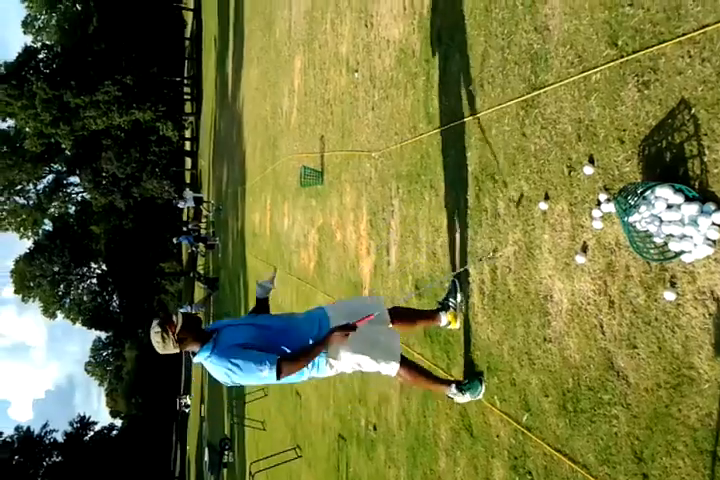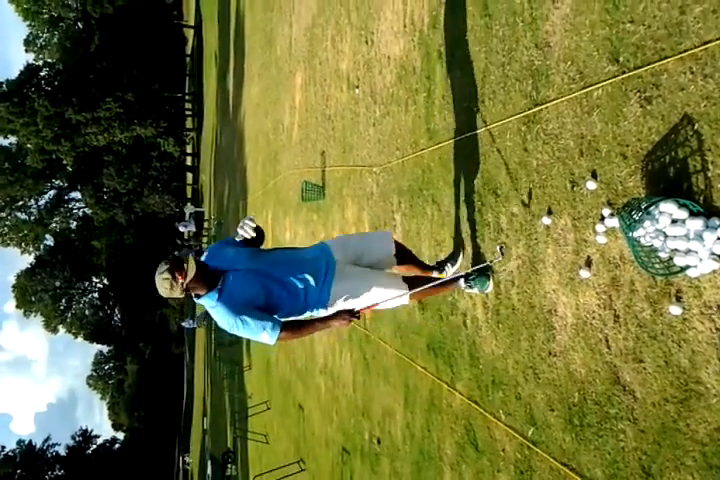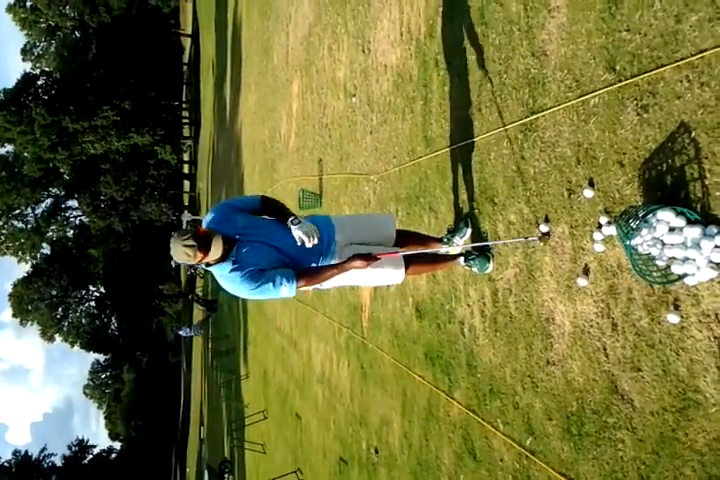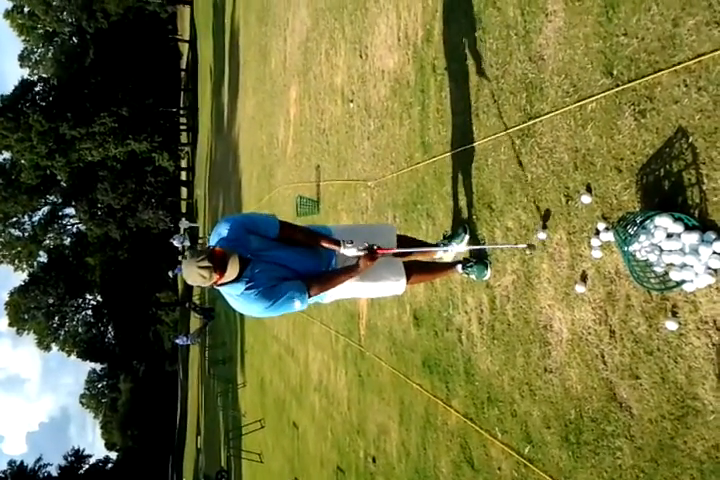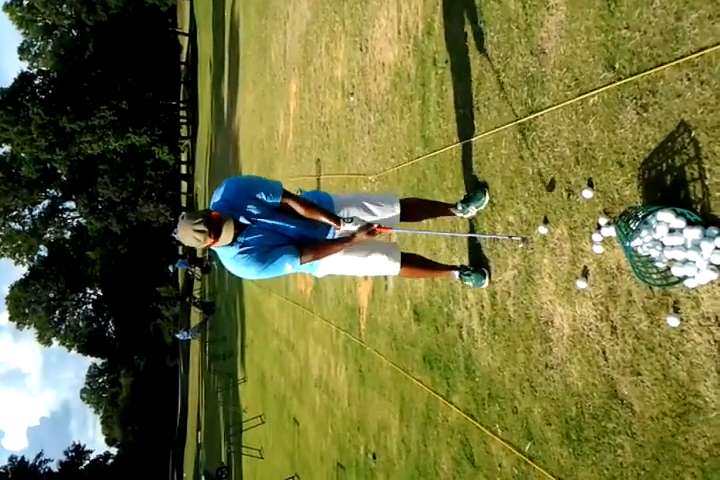
dt=1s
person 1, frame 1
left shoulder: (213, 330)
right shoulder: (225, 363)
right elbow: (283, 369)
right wrist: (326, 343)
left hip: (318, 317)
right hip: (323, 354)
left knee: (388, 315)
right knee: (395, 361)
left ankle: (442, 315)
right ankle: (453, 389)
person 1, frame 2
left shoulder: (213, 256)
right shoulder: (227, 312)
left elbow: (255, 241)
right elbow: (280, 332)
left wrist: (246, 231)
right wrist: (329, 322)
left hip: (324, 256)
right hip: (331, 294)
left knee: (387, 243)
right knee: (407, 289)
left ankle: (436, 271)
right ankle: (462, 282)
person 1, frame 3
left shoulder: (219, 216)
right shoulder: (241, 280)
left elbow: (265, 202)
right elbow: (299, 282)
left wrist: (292, 219)
right wrist: (350, 265)
left hip: (323, 229)
right hip: (328, 263)
left knee: (394, 235)
right knee: (403, 264)
left ankle: (445, 243)
right ankle: (461, 259)
person 1, frame 4
left shoulder: (226, 230)
right shoulder: (253, 300)
left elbow: (289, 230)
right elbow: (310, 290)
left wrist: (341, 245)
right wrist: (358, 268)
left hip: (325, 239)
right hip: (329, 278)
left knee: (391, 240)
right knee: (404, 275)
left ankle: (440, 251)
right ankle: (459, 267)
person 1, frame 5
left shoulder: (231, 191)
right shoulder: (245, 262)
left elbow: (294, 200)
right elbow: (306, 255)
left wrist: (338, 221)
right wrist: (355, 239)
left hip: (327, 207)
right hip: (329, 251)
left knee: (401, 208)
right knee: (397, 262)
left ankle: (458, 209)
right ankle: (456, 272)
